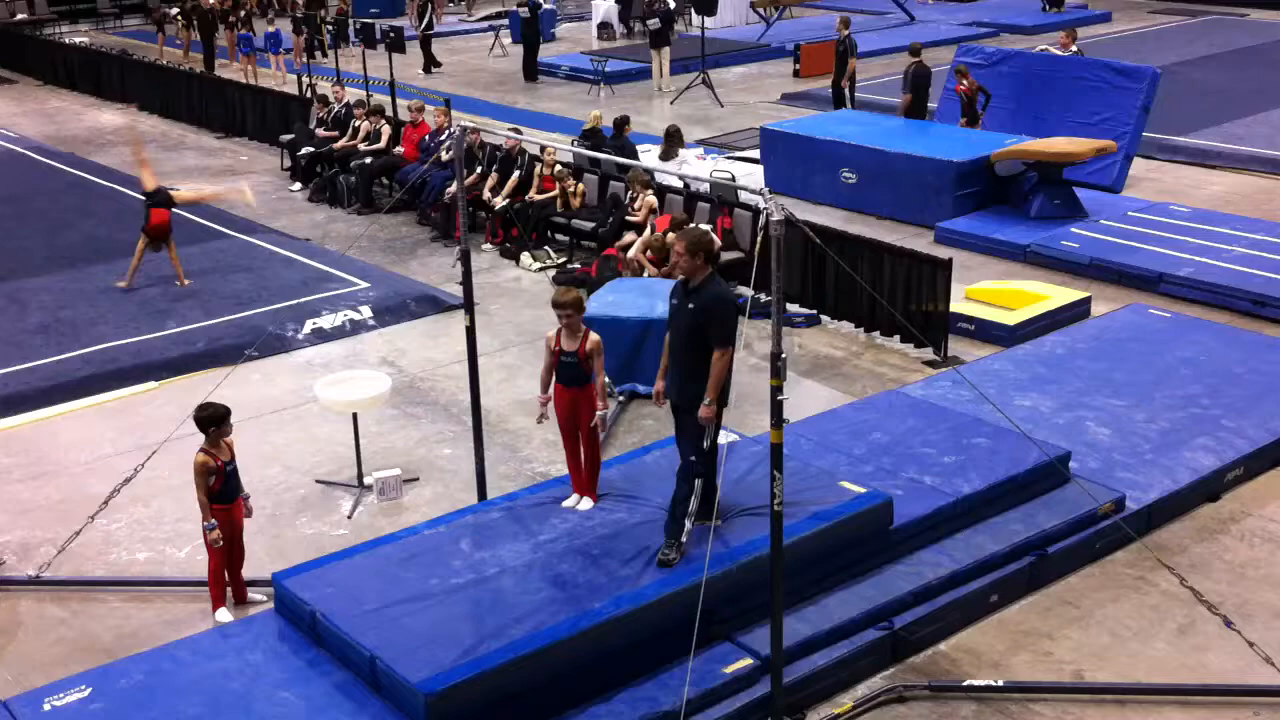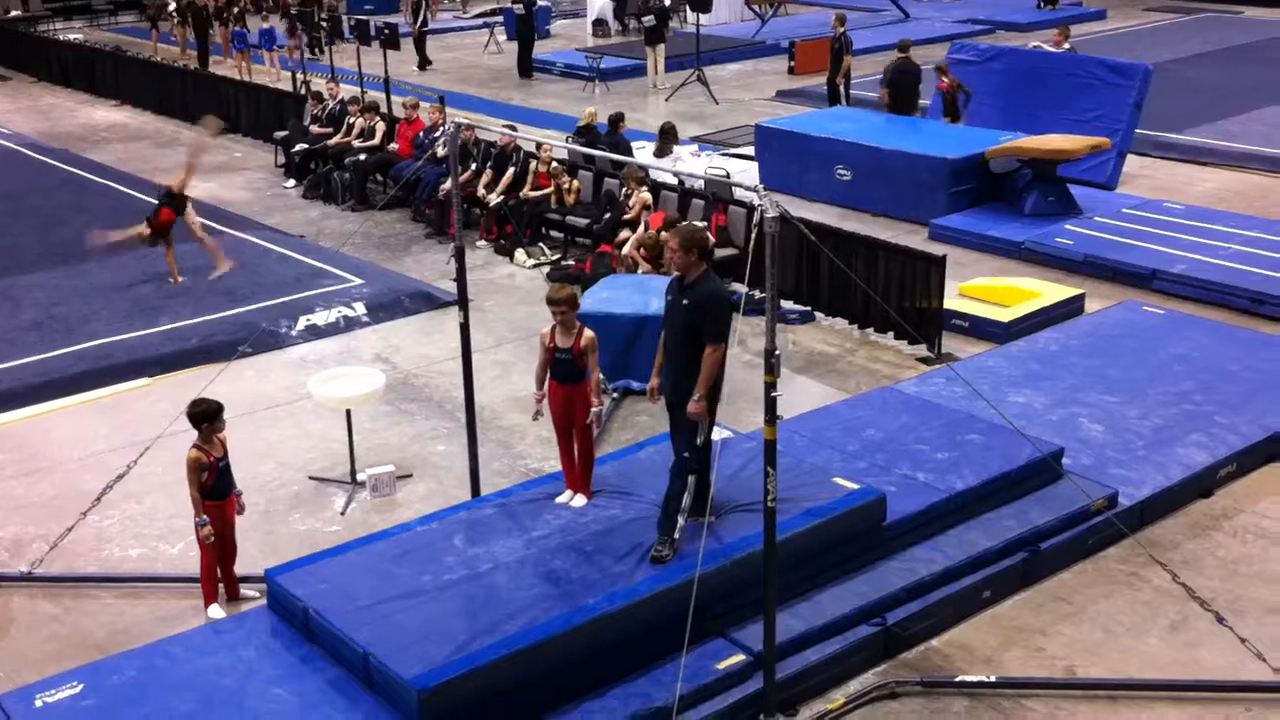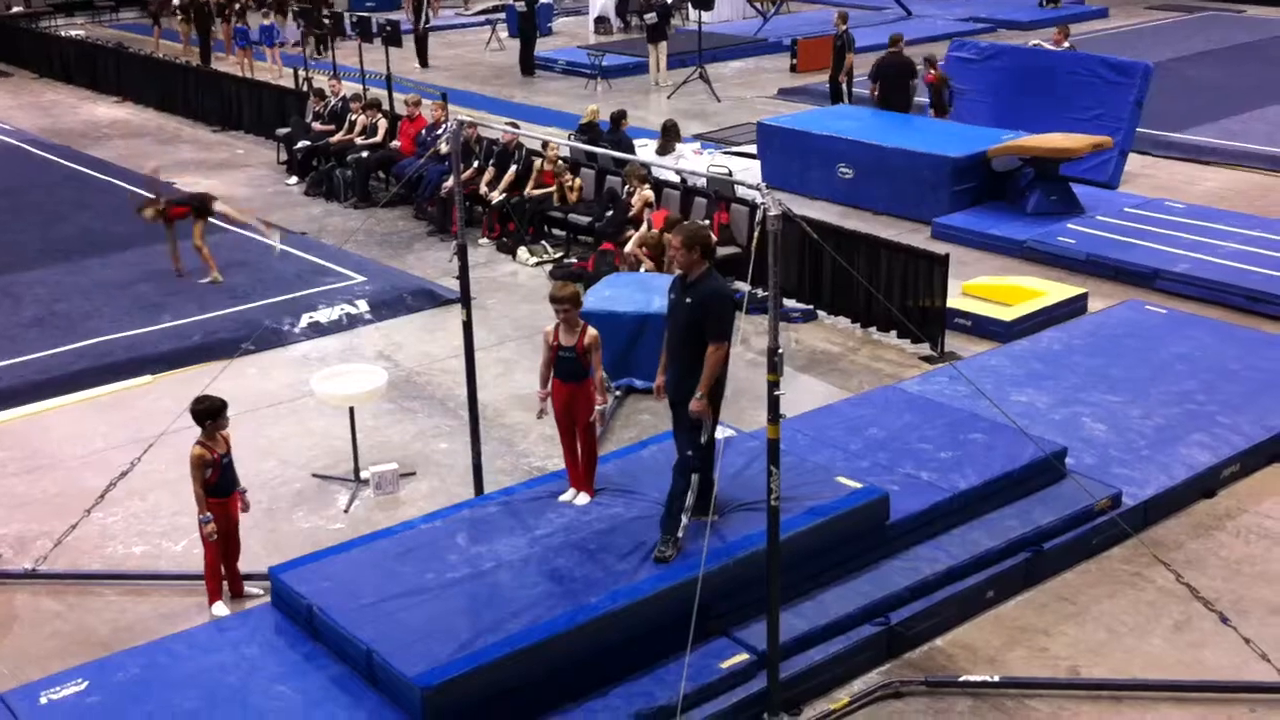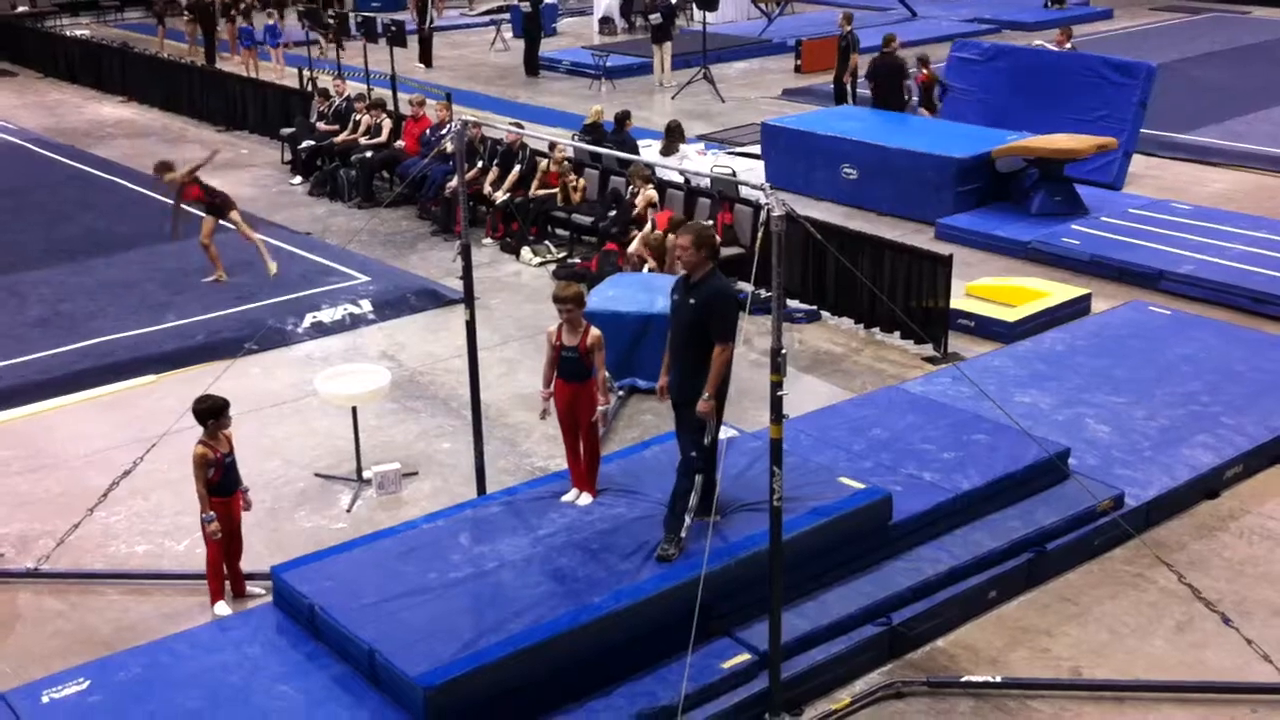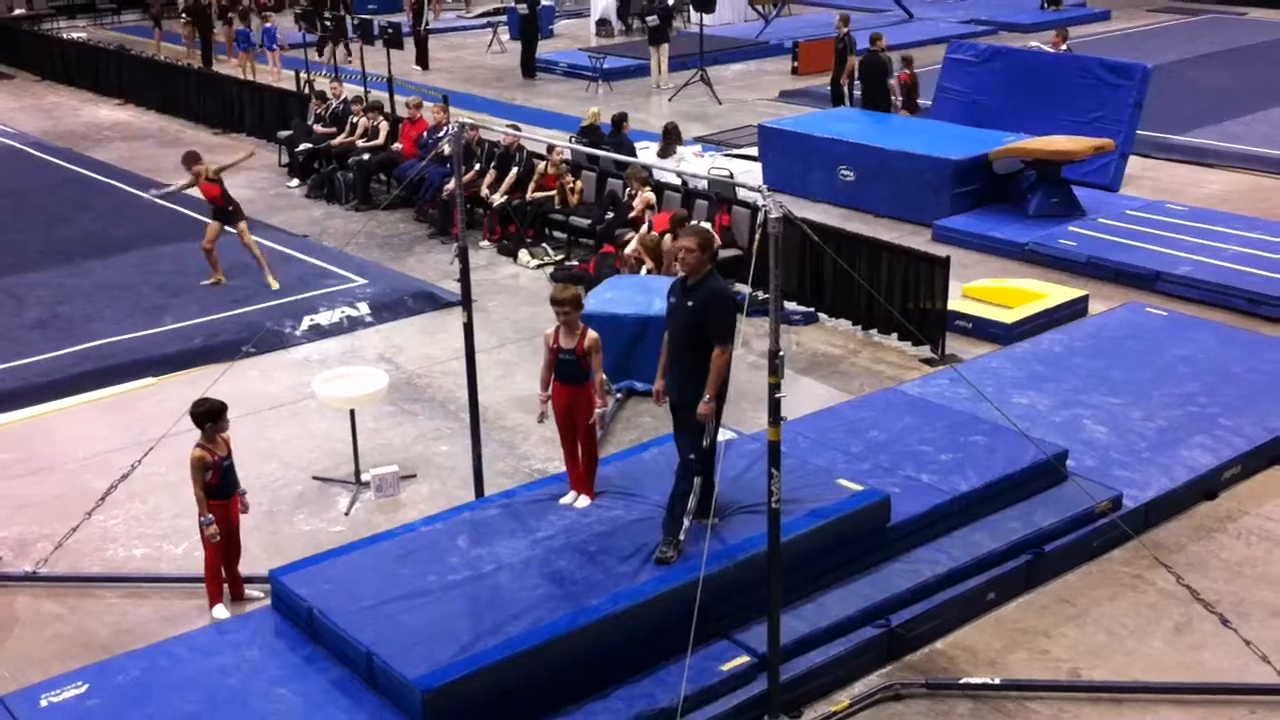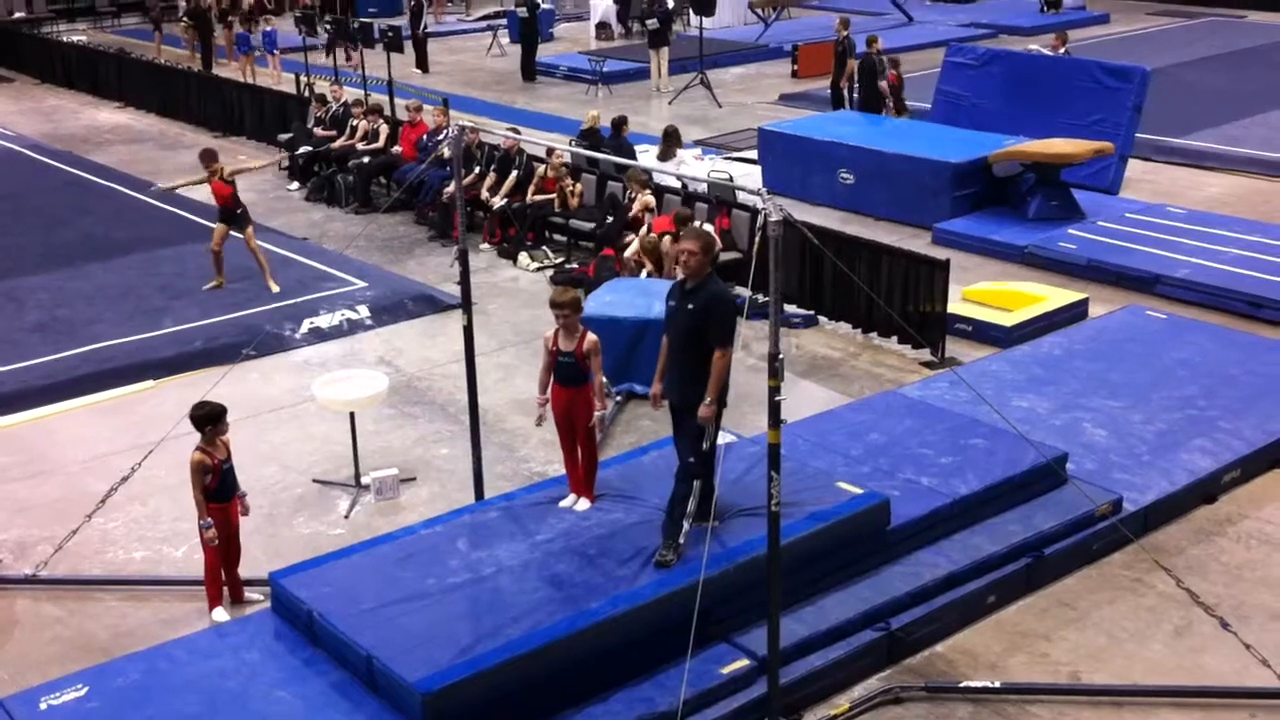
dt=0.2s
person 1, frame 1
left shoulder: (719, 298)
right shoulder: (679, 289)
left elbow: (723, 353)
left wrist: (710, 401)
right wrist: (661, 376)
left hip: (702, 396)
right hip: (680, 390)
left knee: (692, 465)
right knee: (696, 456)
left ankle: (675, 537)
right ankle: (705, 511)
person 1, frame 2
left shoulder: (713, 294)
right shoulder: (675, 285)
left elbow: (715, 349)
left wrist: (700, 396)
right wrist: (657, 373)
left hip: (695, 392)
right hip: (674, 386)
left knee: (685, 461)
right knee: (692, 452)
left ankle: (668, 533)
right ankle: (699, 506)
person 1, frame 3
left shoulder: (716, 292)
right shoulder: (679, 283)
left elbow: (718, 348)
left wrist: (702, 395)
right wrist: (662, 372)
left hip: (699, 390)
right hip: (678, 384)
left knee: (688, 459)
right knee: (694, 451)
left ankle: (671, 533)
right ankle: (702, 505)
person 1, frame 4
left shoulder: (720, 293)
right shoulder: (681, 284)
left elbow: (723, 348)
left wrist: (709, 395)
right wrist: (665, 373)
left hip: (703, 391)
right hip: (681, 386)
left knee: (692, 460)
right knee: (696, 452)
left ankle: (674, 532)
right ankle: (705, 506)
person 1, frame 5
left shoulder: (718, 294)
right shoulder: (677, 287)
left elbow: (722, 350)
left wrist: (710, 397)
right wrist: (661, 376)
left hip: (702, 394)
right hip: (679, 388)
left knee: (691, 462)
right knee: (692, 453)
left ankle: (672, 535)
right ankle: (703, 508)
person 1, frame 6
left shoulder: (719, 297)
right shoulder: (676, 290)
left elbow: (722, 352)
left wrist: (710, 400)
right wrist: (659, 379)
left hip: (702, 396)
right hip: (678, 391)
left knee: (691, 466)
right knee: (693, 457)
left ankle: (673, 537)
right ankle: (703, 511)
person 2, frame 1
left shoulder: (593, 341)
right shoulder: (552, 338)
left elbow: (600, 376)
right elbow: (547, 371)
left wrist: (601, 408)
right wrist: (543, 402)
left hip: (585, 396)
right hip: (563, 396)
left knee: (590, 446)
right knee: (570, 445)
left ankle: (590, 493)
right ankle: (577, 490)
person 2, frame 2
left shoulder: (587, 337)
right shoulder: (546, 335)
left elbow: (594, 372)
right elbow: (542, 368)
left wrist: (596, 404)
right wrist: (538, 398)
left hip: (580, 392)
right hip: (557, 392)
left knee: (584, 442)
right knee: (564, 442)
left ankle: (583, 489)
right ankle: (571, 486)
person 2, frame 3
left shoulder: (590, 335)
right shoulder: (550, 333)
left elbow: (597, 371)
right elbow: (546, 366)
left wrist: (600, 402)
right wrist: (542, 397)
left hip: (583, 391)
right hip: (560, 391)
left knee: (587, 441)
right knee: (567, 440)
left ankle: (587, 488)
right ankle: (574, 484)
person 2, frame 4
left shoulder: (593, 336)
right shoulder: (553, 333)
left elbow: (600, 371)
right elbow: (549, 366)
left wrist: (602, 403)
right wrist: (546, 397)
left hip: (585, 391)
right hip: (563, 391)
left knee: (589, 441)
right knee: (570, 440)
left ankle: (589, 488)
right ankle: (576, 485)
person 2, frame 5
left shoulder: (591, 338)
right shoulder: (550, 336)
left elbow: (598, 374)
right elbow: (547, 369)
left wrist: (600, 406)
right wrist: (543, 400)
left hip: (583, 394)
right hip: (560, 394)
left knee: (587, 443)
right knee: (567, 443)
left ankle: (587, 490)
right ankle: (575, 487)
person 2, frame 6
left shoulder: (590, 341)
right shoulder: (550, 338)
left elbow: (597, 376)
right elbow: (546, 371)
left wrist: (600, 408)
right wrist: (541, 403)
left hip: (582, 397)
right hip: (560, 396)
left knee: (587, 446)
right knee: (567, 446)
left ankle: (587, 493)
right ankle: (574, 490)
person 3, frame 1
left shoulder: (228, 444)
right shoulder: (203, 460)
right elbow: (202, 495)
left wrist: (245, 498)
right wrist: (210, 526)
left hip: (235, 507)
right hip: (218, 513)
left knee: (237, 554)
right knee: (218, 560)
left ankle: (241, 594)
right ankle: (219, 605)
person 3, frame 2
left shoulder: (221, 440)
right shoulder: (196, 456)
right elbow: (194, 491)
left wrist: (237, 495)
right wrist: (202, 522)
left hip: (227, 503)
right hip: (210, 509)
left knee: (229, 551)
right knee: (211, 557)
left ankle: (233, 591)
right ankle: (211, 602)
person 3, frame 3
left shoulder: (224, 437)
right shoulder: (199, 452)
right elbow: (198, 488)
left wrist: (241, 492)
right wrist: (205, 519)
left hip: (230, 501)
right hip: (213, 506)
left knee: (232, 548)
right knee: (214, 554)
left ankle: (237, 588)
right ankle: (215, 599)
person 3, frame 4
left shoulder: (227, 436)
right shoulder: (202, 452)
right elbow: (201, 487)
left wrist: (243, 491)
right wrist: (209, 518)
left hip: (233, 500)
right hip: (216, 505)
left knee: (235, 547)
right knee: (216, 553)
left ankle: (239, 587)
right ankle: (217, 599)
person 3, frame 5
left shoulder: (225, 439)
right shoulder: (200, 455)
right elbow: (198, 490)
left wrist: (241, 494)
right wrist: (207, 521)
left hip: (231, 503)
right hip: (214, 508)
left knee: (233, 551)
right knee: (215, 556)
left ankle: (238, 590)
right ankle: (216, 602)
person 3, frame 6
left shoulder: (224, 442)
right shoulder: (199, 458)
right elbow: (198, 493)
left wrist: (241, 496)
right wrist: (206, 524)
left hip: (230, 506)
right hip: (213, 511)
left knee: (233, 553)
right knee: (215, 559)
left ankle: (237, 593)
right ankle: (216, 605)
